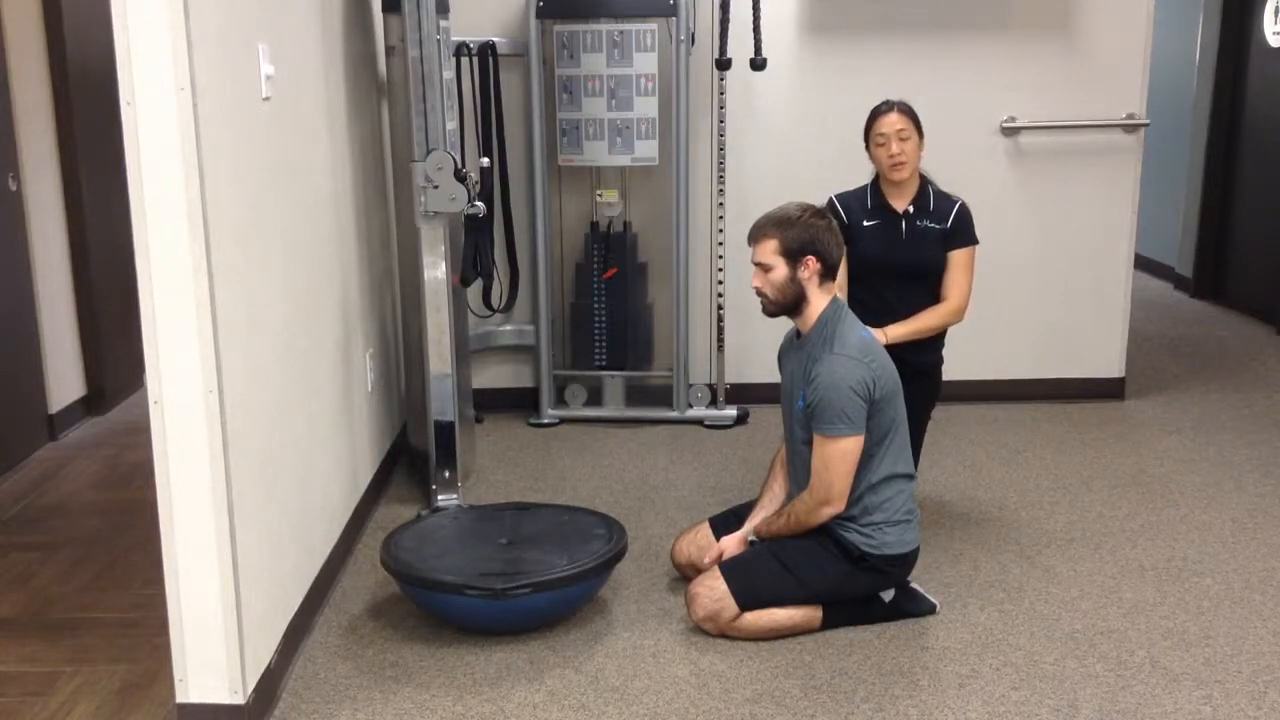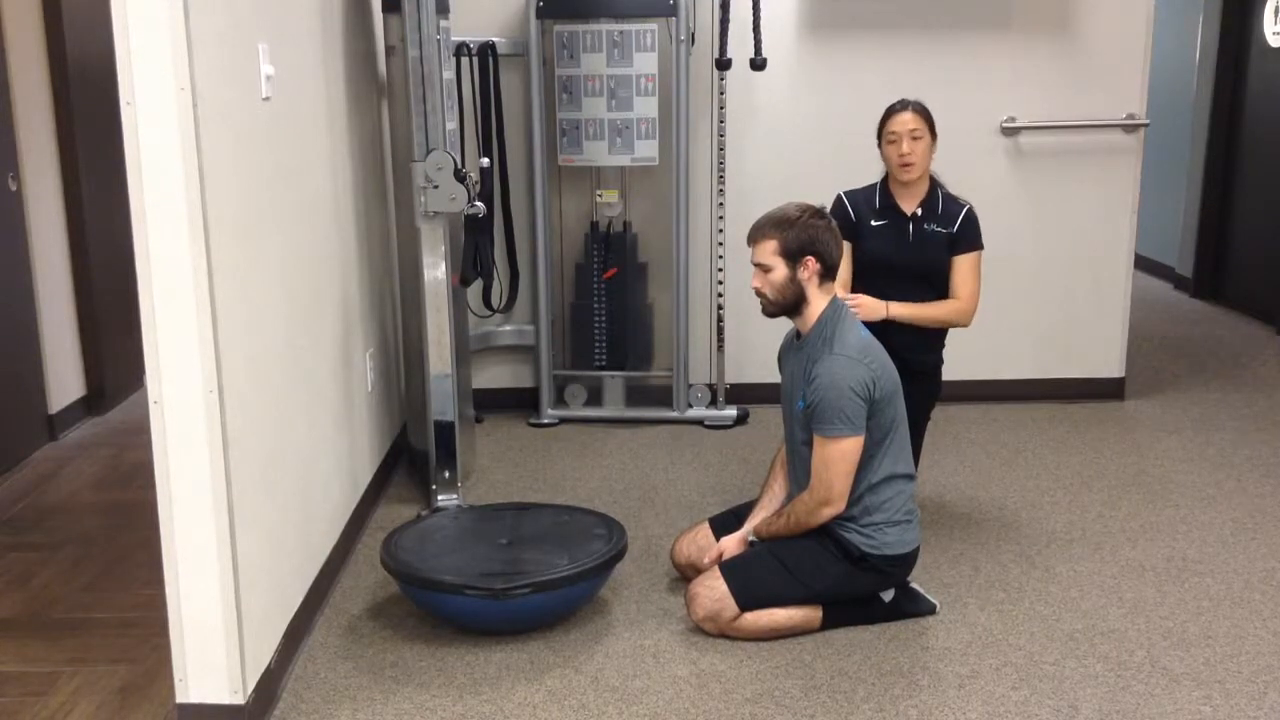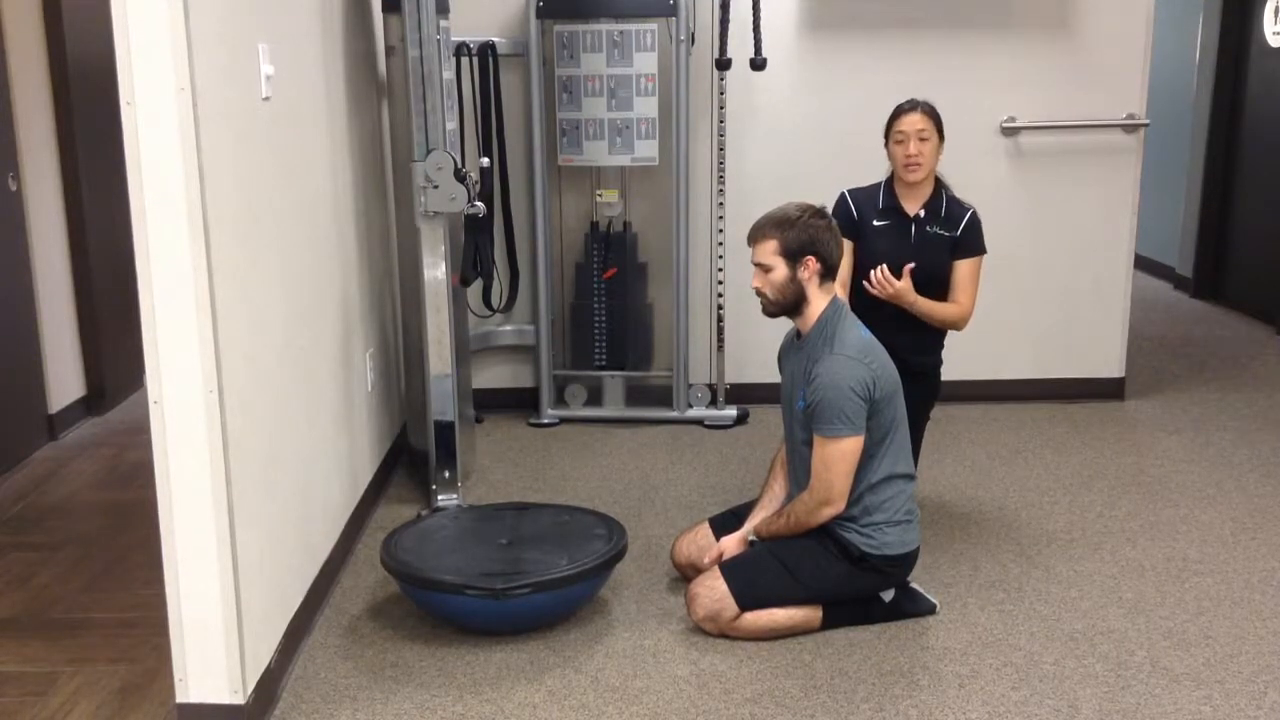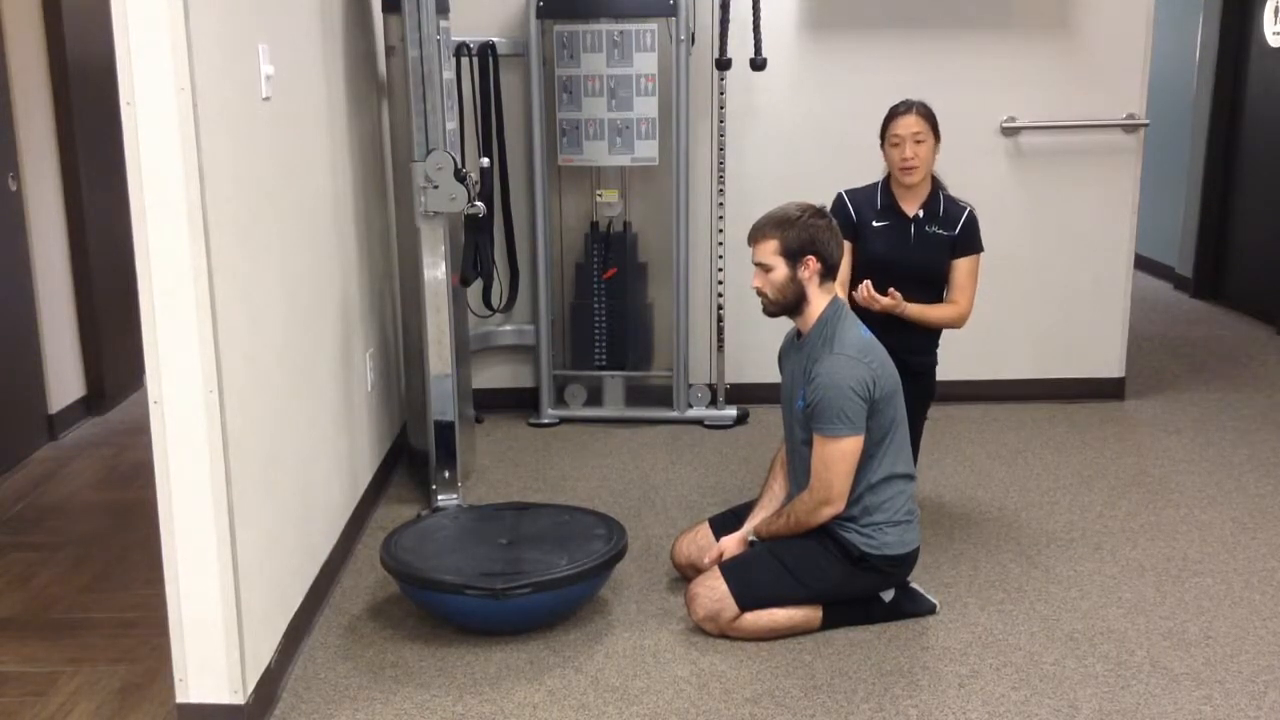
dt=0.7s
person 1, frame 1
left shoulder: (840, 367)
right shoulder: (800, 339)
left elbow: (827, 501)
right elbow: (792, 449)
left wrist: (753, 536)
right wrist: (751, 526)
left hip: (864, 541)
right hip: (821, 511)
left knee: (707, 604)
right knee: (688, 553)
left ankle: (873, 600)
right ankle: (853, 587)
person 1, frame 2
left shoulder: (840, 367)
right shoulder: (800, 340)
left elbow: (827, 502)
right elbow: (792, 449)
left wrist: (752, 536)
right wrist: (750, 527)
left hip: (864, 542)
right hip: (824, 512)
left knee: (707, 604)
right knee: (688, 553)
left ankle: (873, 600)
right ankle: (850, 586)
person 1, frame 3
left shoulder: (840, 367)
right shoulder: (800, 339)
left elbow: (827, 501)
right elbow: (793, 449)
left wrist: (753, 536)
right wrist: (750, 526)
left hip: (864, 541)
right hip: (822, 512)
left knee: (708, 604)
right knee: (688, 553)
left ankle: (873, 600)
right ankle: (856, 588)
person 1, frame 4
left shoulder: (840, 366)
right shoulder: (800, 340)
left elbow: (826, 502)
right elbow: (792, 450)
left wrist: (753, 535)
right wrist: (750, 526)
left hip: (864, 541)
right hip: (825, 513)
left knee: (708, 604)
right knee: (688, 553)
left ankle: (873, 600)
right ankle: (849, 586)
person 2, frame 1
left shoulder: (952, 214)
right shoulder: (844, 209)
left elbow: (953, 306)
right elbow: (833, 294)
left wrist: (884, 335)
left hip: (918, 370)
person 2, frame 2
left shoulder: (958, 218)
right shoulder: (851, 206)
left elbow: (962, 309)
right elbow: (837, 292)
left wrist: (884, 308)
left hip: (918, 371)
person 2, frame 3
left shoulder: (962, 221)
right shoulder: (854, 205)
left elbow: (960, 314)
right elbow: (835, 290)
left wrist: (909, 299)
left hip: (917, 371)
person 2, frame 4
left shoulder: (959, 219)
right shoulder: (851, 205)
left elbow: (958, 311)
right elbow: (834, 291)
left wrist: (900, 308)
left hip: (914, 369)
